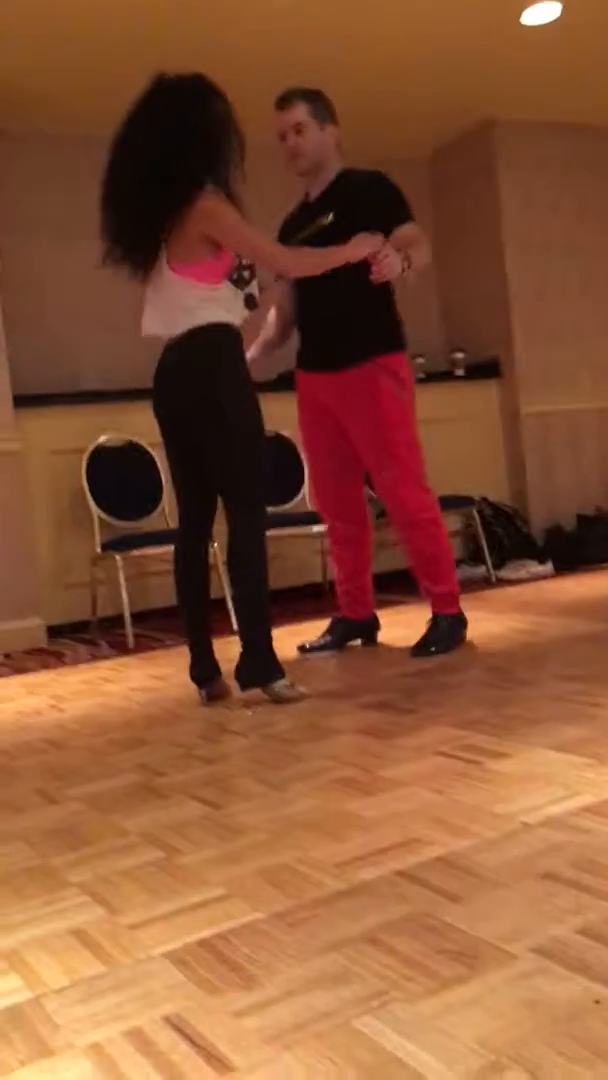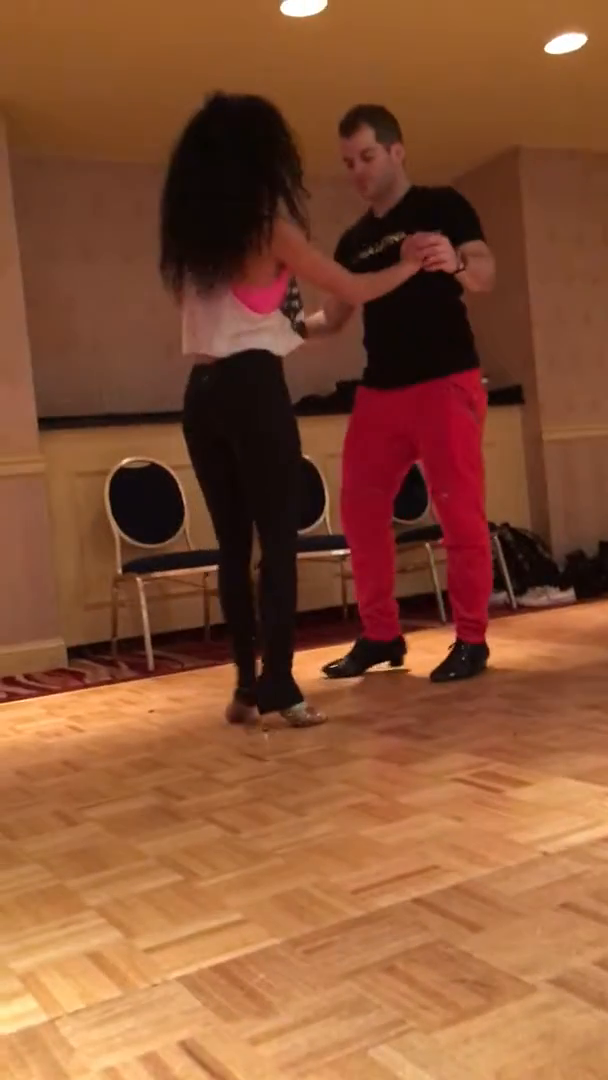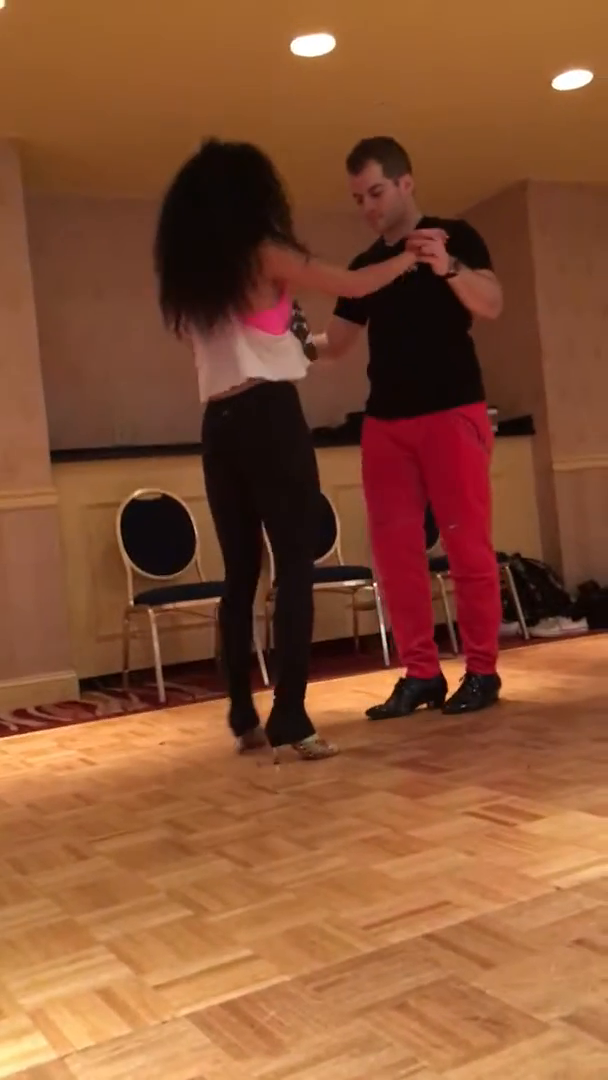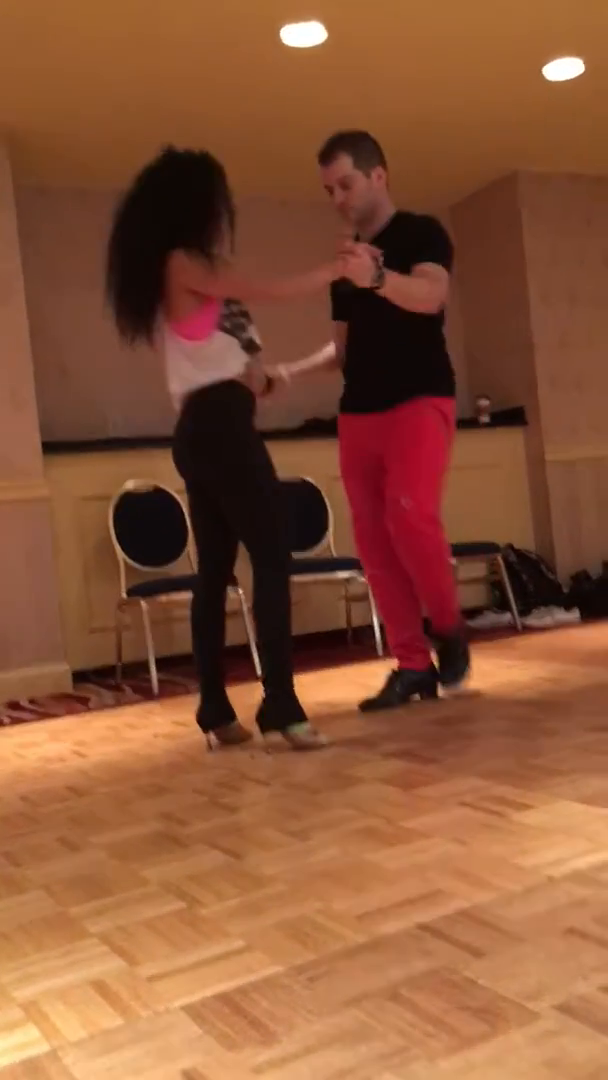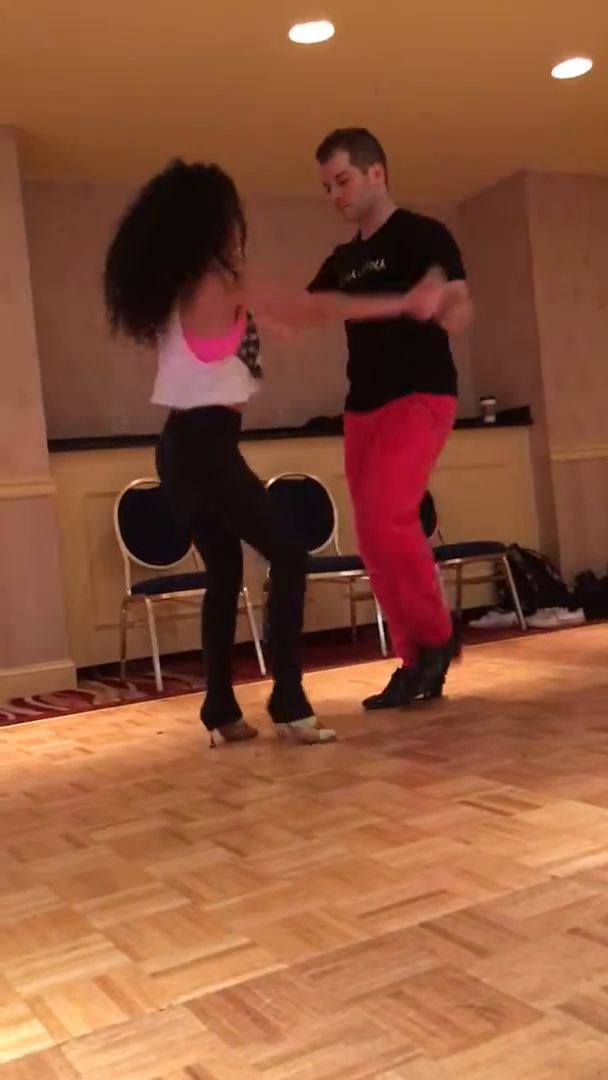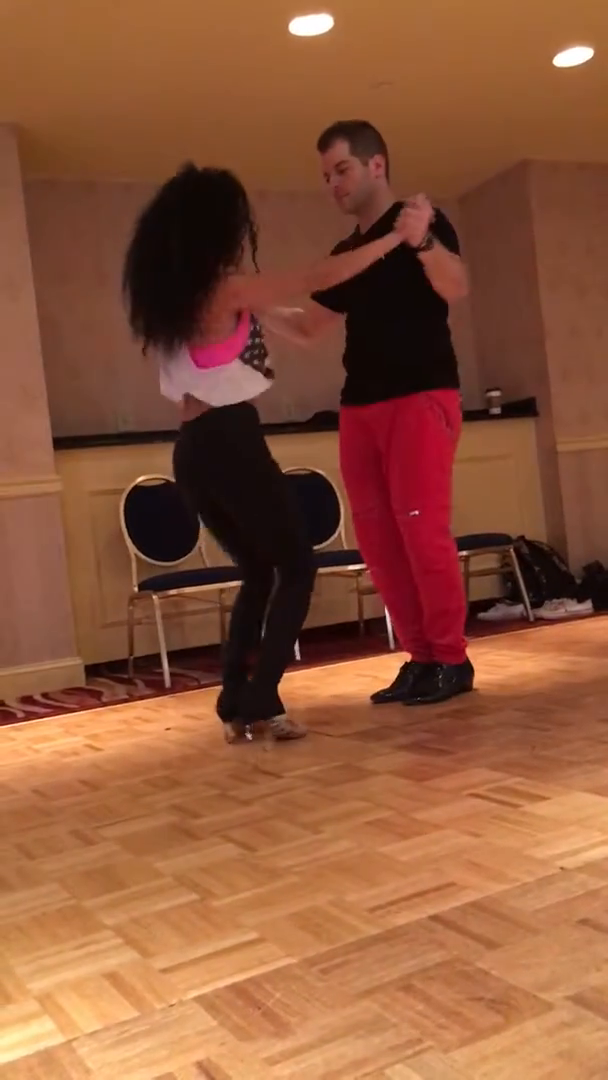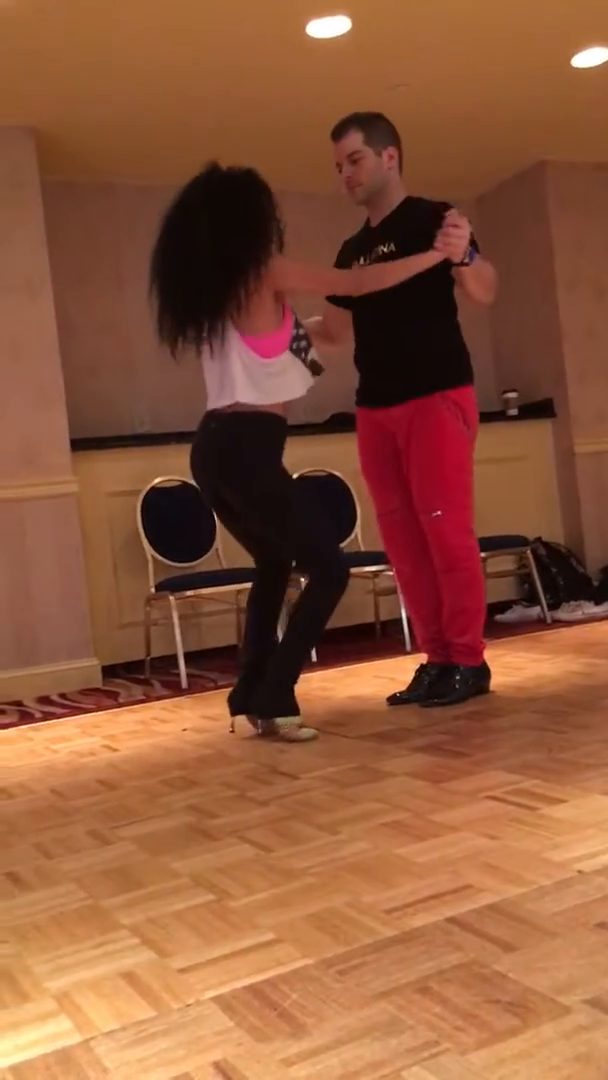
dt=0.4s
person 1, frame 1
left shoulder: (151, 212)
right shoulder: (203, 203)
right elbow: (286, 263)
right wrist: (353, 250)
left hip: (172, 372)
right hip: (211, 364)
left knee: (193, 520)
right knee: (245, 511)
left ankle: (203, 667)
right ankle: (258, 662)
person 1, frame 2
left shoulder: (190, 232)
right shoulder: (271, 225)
right elbow: (354, 291)
right wrist: (410, 264)
left hip: (200, 394)
right hip: (251, 388)
left knee: (232, 543)
right knee: (277, 537)
left ankle: (248, 682)
right ankle: (278, 686)
person 1, frame 3
left shoulder: (192, 273)
right shoulder: (263, 255)
right elbow: (354, 285)
right wrist: (411, 257)
left hip: (219, 426)
right hip: (269, 418)
left knee: (240, 573)
right knee: (294, 568)
left ankle: (242, 712)
right ankle: (290, 718)
person 1, frame 4
left shoulder: (177, 269)
right shoulder: (184, 262)
right elbow: (271, 289)
left wrist: (256, 372)
right wrist: (343, 268)
left hip: (203, 426)
right hip: (222, 423)
left knee: (215, 569)
right knee: (272, 559)
left ankle: (215, 711)
right ankle: (281, 709)
person 1, frame 5
left shoulder: (165, 286)
right shoulder: (220, 281)
right elbow: (311, 309)
right wrist: (406, 302)
left hip: (178, 445)
right hip: (207, 444)
left knee: (225, 573)
right knee: (288, 560)
left ankle: (222, 710)
right ankle: (289, 702)
person 1, frame 6
left shoulder: (178, 291)
right shoulder: (226, 285)
right elbow: (322, 277)
right wrist: (398, 236)
left hip: (194, 450)
right hip: (228, 444)
left knee: (258, 571)
right knee: (297, 566)
left ankle: (237, 699)
right ankle: (261, 699)
person 1, frame 7
left shoulder: (203, 287)
right shoulder: (266, 273)
right elbow: (359, 283)
right wrist: (438, 254)
left hip: (212, 446)
right hip: (249, 446)
left knee: (274, 565)
right knee: (328, 569)
left ankle: (252, 693)
right ankle: (273, 697)
person 2, frame 1
left shoulder: (369, 189)
right shoulder: (292, 225)
left elbow: (418, 248)
left wrist: (399, 260)
right wrist: (253, 353)
left hip: (373, 364)
right hip: (315, 374)
left knee: (402, 488)
right knee: (336, 499)
left ankle: (447, 612)
right ankle: (355, 614)
person 2, frame 2
left shoulder: (443, 206)
right shoulder: (354, 241)
left elbow: (486, 276)
right elbow: (333, 319)
left wrist: (456, 262)
left hip: (446, 381)
right hip: (379, 390)
left knee: (459, 512)
right knee: (361, 508)
left ankle: (471, 639)
right ankle: (379, 634)
person 2, frame 3
left shoulder: (455, 236)
right shoulder: (363, 266)
left elbow: (491, 304)
right elbow: (335, 343)
left wrist: (447, 266)
left hip: (452, 412)
right hip: (384, 421)
left knee: (466, 542)
right knee: (395, 549)
left ankle: (482, 670)
right ankle: (421, 674)
person 2, frame 4
left shoulder: (421, 232)
right shoulder: (344, 263)
left elbow: (430, 296)
left wrist: (376, 278)
right wrist: (293, 372)
left hip: (420, 399)
right hip: (358, 413)
left knee: (410, 513)
right knee: (374, 542)
left ankle: (450, 627)
right ankle: (414, 664)
person 2, frame 5
left shoulder: (422, 233)
right shoulder: (344, 259)
left elbow: (461, 315)
left wrist: (441, 304)
left hip: (420, 397)
right hip: (363, 408)
left knee: (386, 511)
right knee: (373, 538)
left ankle: (436, 634)
right ankle: (415, 662)
person 2, frame 6
left shoulder: (421, 221)
right shoulder: (344, 252)
left elbow: (456, 287)
right elbow: (311, 324)
left wrist: (424, 242)
left hip: (422, 396)
right hip: (360, 406)
left knee: (421, 528)
right knee: (376, 534)
left ankle: (450, 660)
right ankle: (418, 656)
person 2, frame 7
left shoulder: (431, 219)
right shoulder: (352, 249)
left elbow: (485, 292)
right elbow: (333, 326)
left wrist: (463, 255)
left hip: (436, 397)
right hip: (375, 407)
left knee: (446, 529)
right knee: (401, 537)
left ankle: (469, 662)
right ankle: (438, 659)
